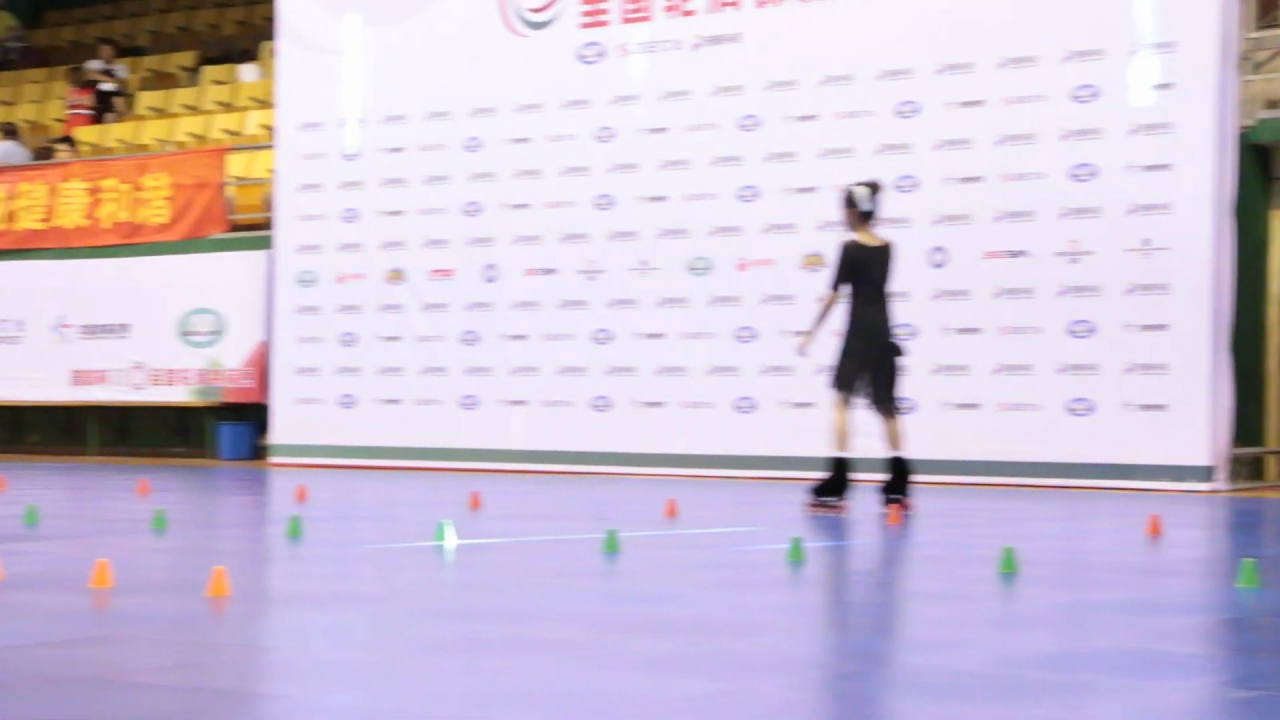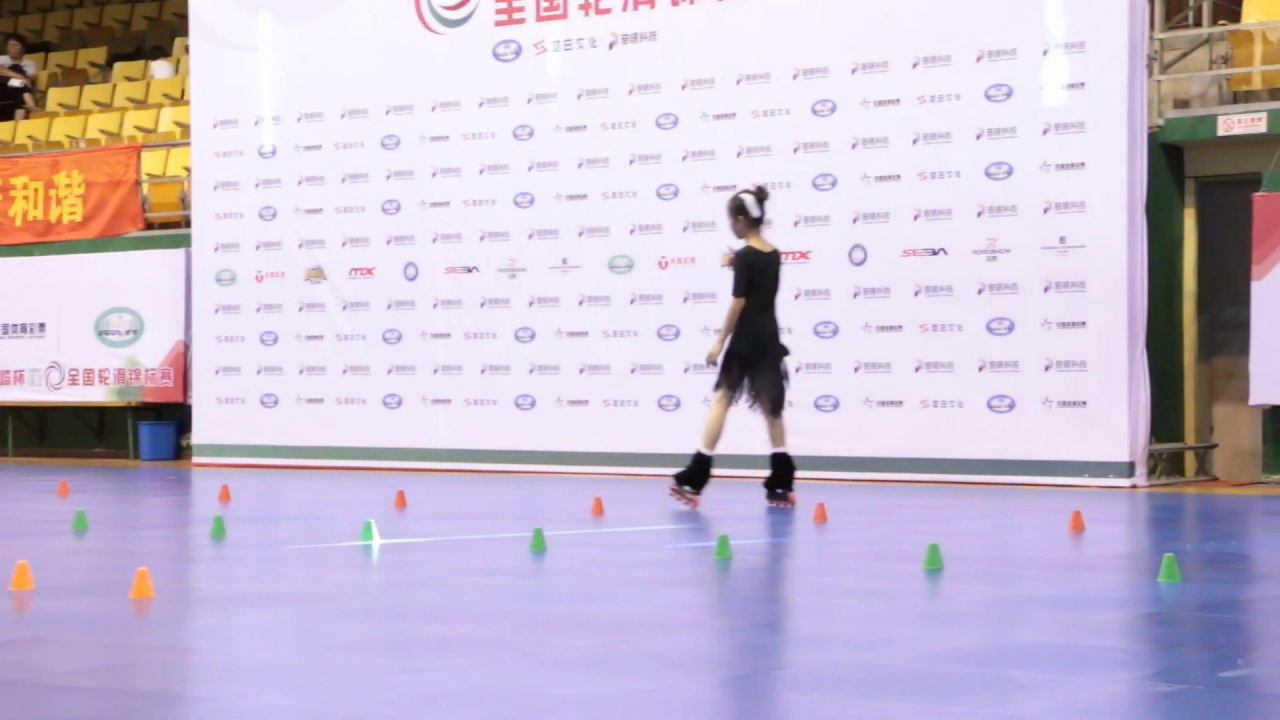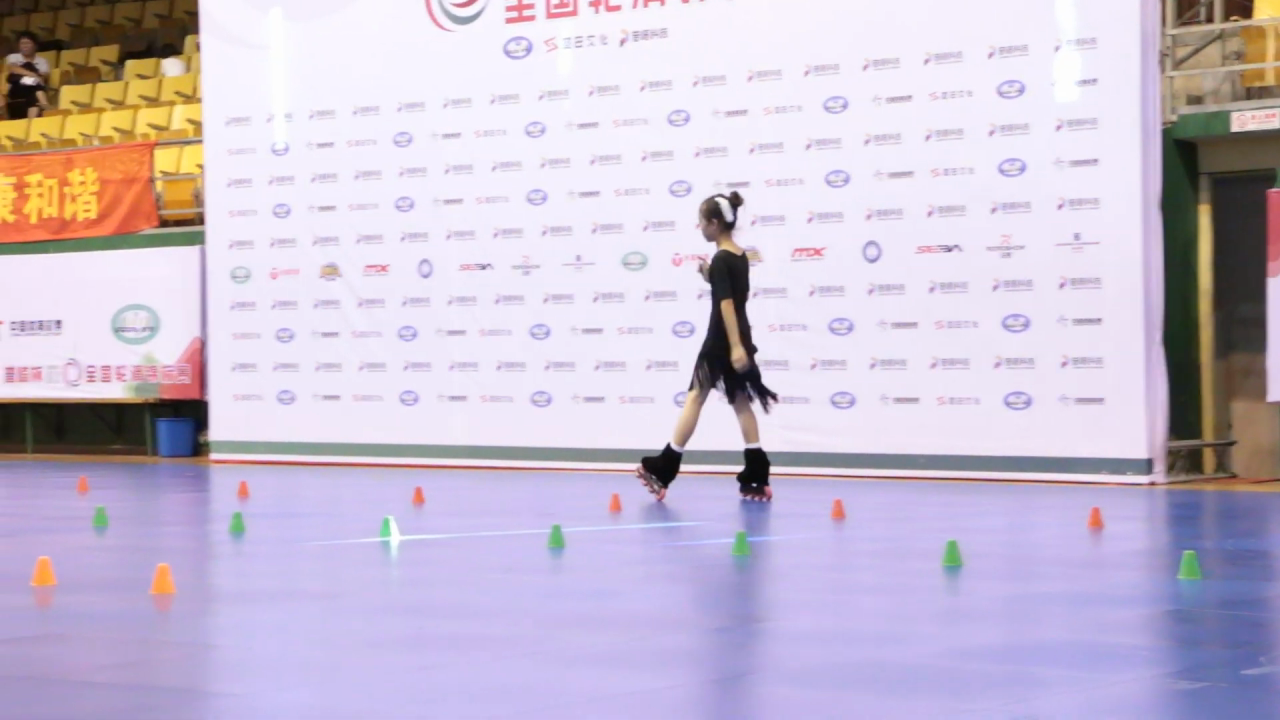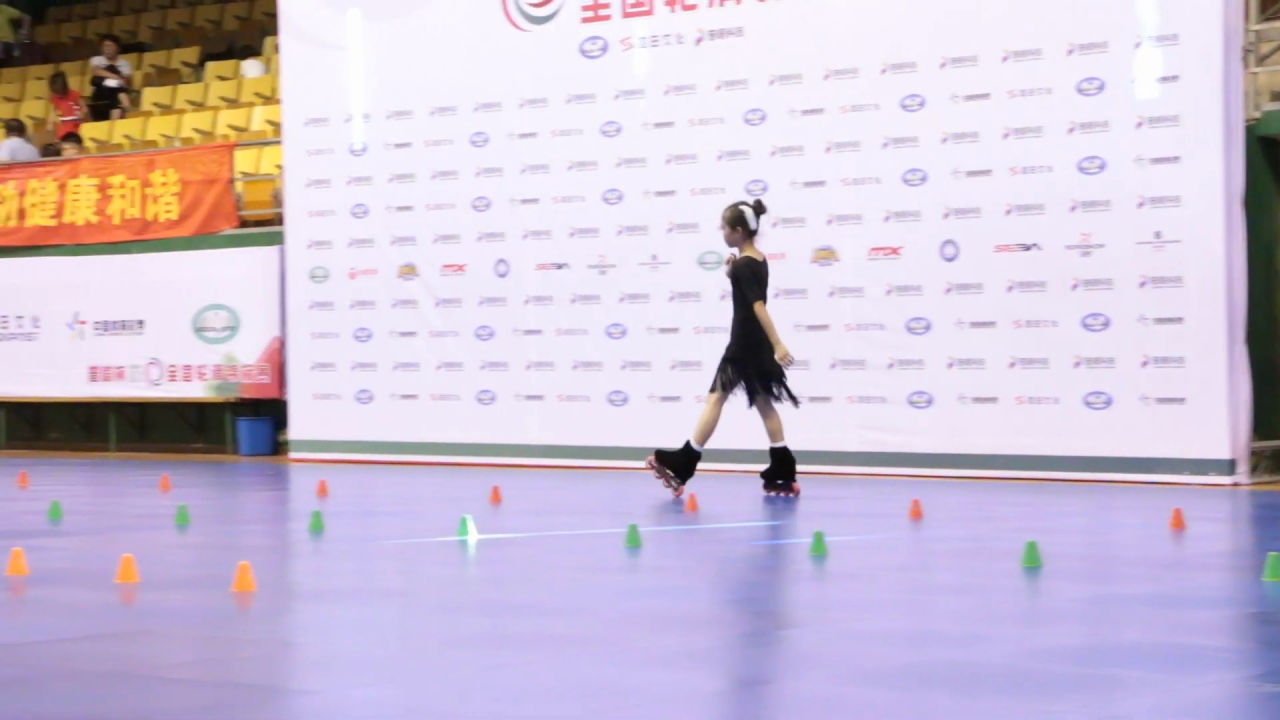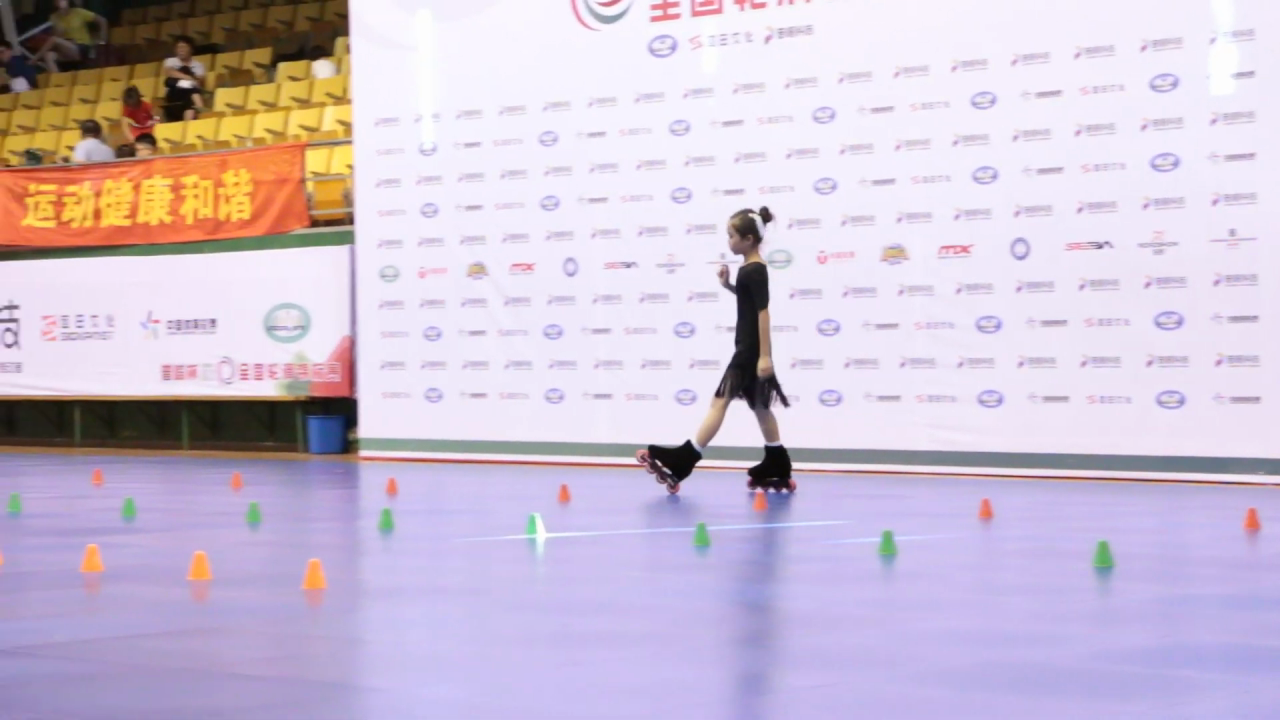
dt=0.2s
person 1, frame 1
left shoulder: (851, 249)
right shoulder: (885, 247)
left elbow: (834, 294)
left wrist: (811, 333)
left hip: (860, 334)
right hip: (882, 333)
left knee: (842, 402)
right knee: (885, 406)
left ankle: (835, 487)
right ankle: (898, 488)
person 1, frame 2
left shoulder: (745, 256)
right shoulder: (773, 254)
left elbow: (738, 301)
left wrist: (720, 342)
left hip: (747, 338)
right hip: (769, 337)
left knee: (722, 400)
right knee: (769, 405)
left ankle: (695, 478)
right ankle: (781, 484)
person 1, frame 3
left shoulder: (721, 260)
right shoulder: (741, 256)
left elbow: (727, 303)
left wrist: (736, 345)
left hip: (722, 340)
right hip: (740, 338)
left knee: (695, 398)
right knee: (741, 402)
left ankle: (663, 469)
right ankle: (756, 478)
person 1, frame 4
left shoulder: (744, 265)
right shoulder: (758, 261)
left elbow: (759, 306)
left wrist: (778, 345)
left hip: (744, 343)
right hip: (757, 344)
left knee: (715, 399)
right knee: (763, 403)
left ankle: (681, 465)
right ankle: (783, 474)
person 1, frame 5
left shoulder: (754, 271)
right shoulder: (754, 267)
left elbow: (763, 313)
left wrist: (765, 355)
right wrist: (729, 286)
left hip: (751, 348)
right hip: (750, 347)
left knee: (719, 402)
right knee: (758, 403)
left ankle: (678, 463)
right ankle: (777, 470)
